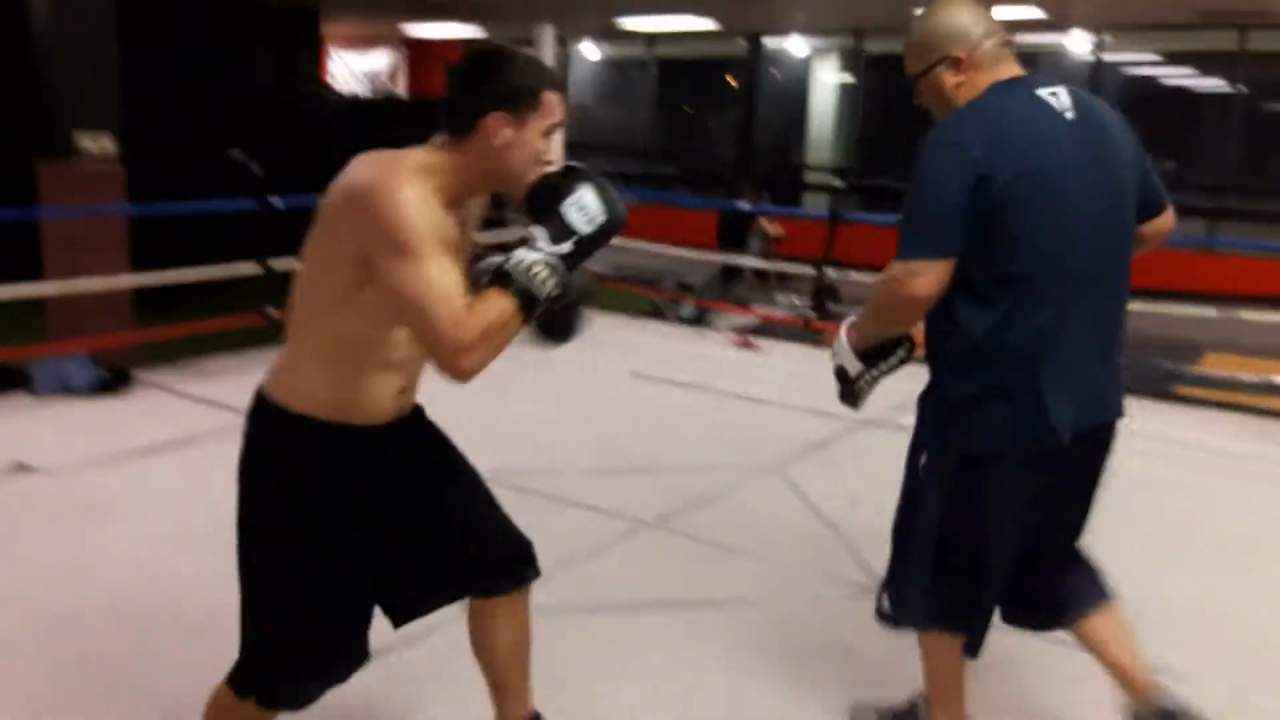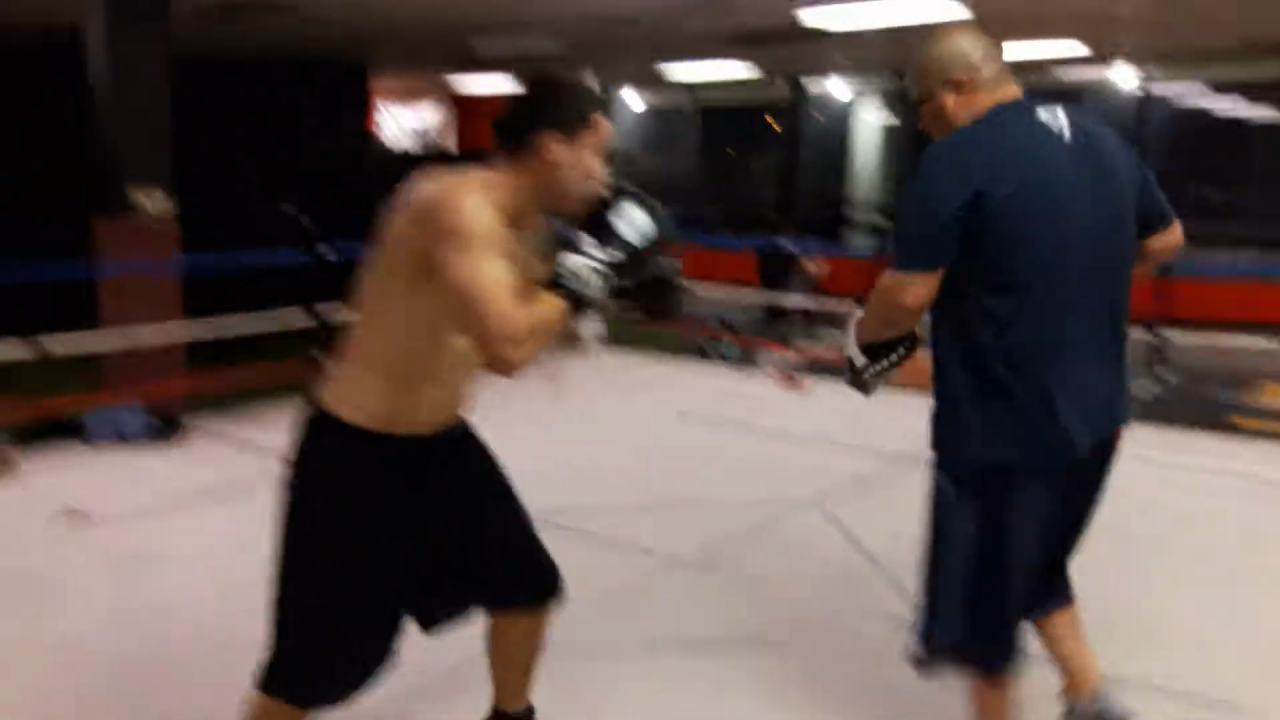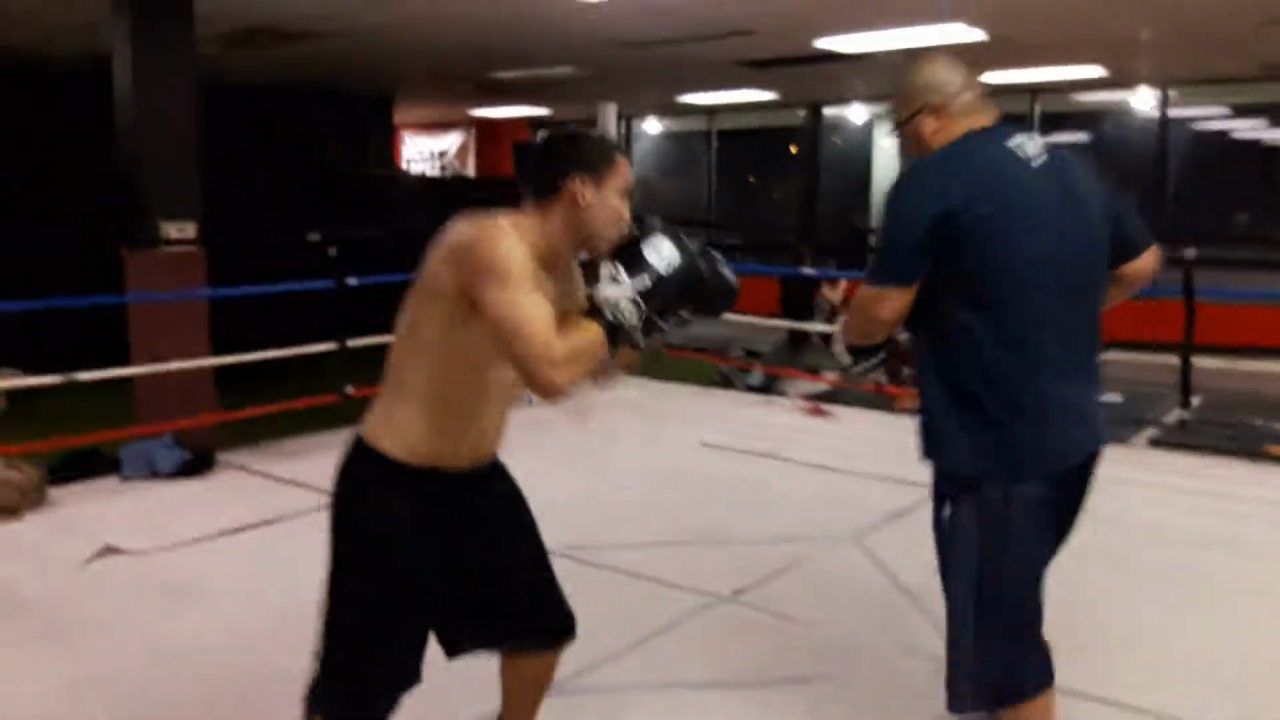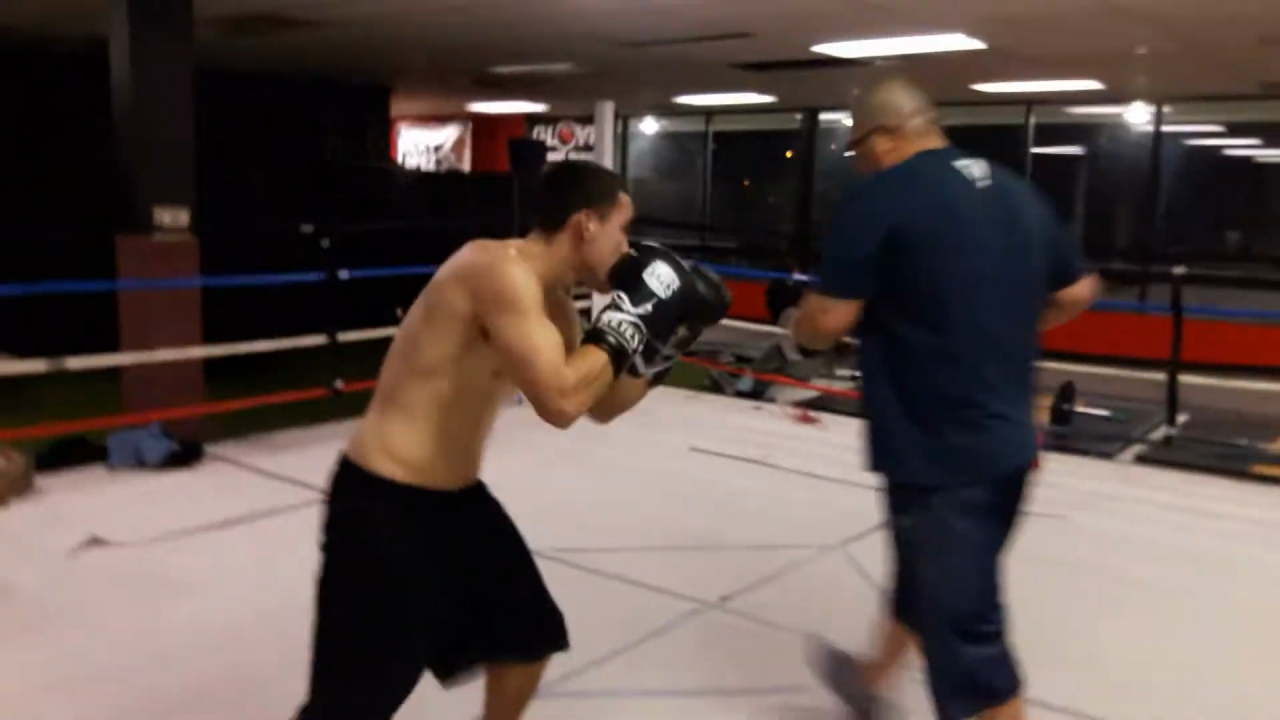
dt=0.1s
person 1, frame 1
left shoulder: (959, 139)
right shoulder: (1101, 119)
left elbow: (918, 284)
right elbow: (1157, 225)
left wrist: (858, 338)
left hip: (990, 407)
right hip: (1086, 401)
left knee: (937, 566)
right knee: (1041, 558)
person 1, frame 2
left shoulder: (958, 160)
right shoulder: (1100, 141)
left elbow: (907, 294)
right elbow: (1165, 240)
left wrist: (866, 337)
left hip: (1003, 424)
right hip: (1091, 413)
left knee: (979, 588)
right knee: (1034, 562)
person 1, frame 3
left shoulder: (932, 182)
right shoulder: (1071, 169)
left elbow: (884, 306)
right elbow: (1140, 266)
left wrist: (851, 335)
left hip: (989, 441)
right hip: (1069, 429)
left knee: (994, 618)
right knee: (1008, 581)
person 1, frame 4
left shoulder: (879, 198)
right shoulder: (1016, 192)
left elbow: (831, 317)
right elbow: (1079, 293)
left wrist: (797, 324)
left hip: (936, 447)
right hip: (1008, 438)
left knee: (961, 620)
right knee: (925, 574)
person 2, frame 1
left shoulder: (461, 194)
right shoulder: (393, 190)
right elbow: (460, 351)
left wrist: (511, 289)
right wrist: (547, 249)
left hip: (397, 429)
right hip: (306, 448)
left knee: (502, 566)
person 2, frame 2
left shoulder: (521, 222)
right shoulder: (452, 202)
left elbow: (528, 319)
right elbow: (507, 346)
left wrist: (604, 267)
right wrist: (591, 261)
left hip: (441, 442)
right hip: (354, 456)
left knee: (525, 585)
right knee: (314, 668)
person 2, frame 3
left shoulder: (555, 265)
right shoulder: (490, 244)
left elbow: (587, 358)
right elbow: (552, 372)
right wrist: (626, 296)
left hip: (477, 477)
right hip: (395, 487)
left knee: (542, 628)
person 2, frame 4
left shoulder: (545, 293)
right shoulder: (501, 271)
left elbow: (598, 400)
right elbow: (559, 402)
left wrist: (666, 336)
right wrist: (630, 314)
left hip: (454, 498)
right hip: (385, 508)
left knee: (532, 634)
